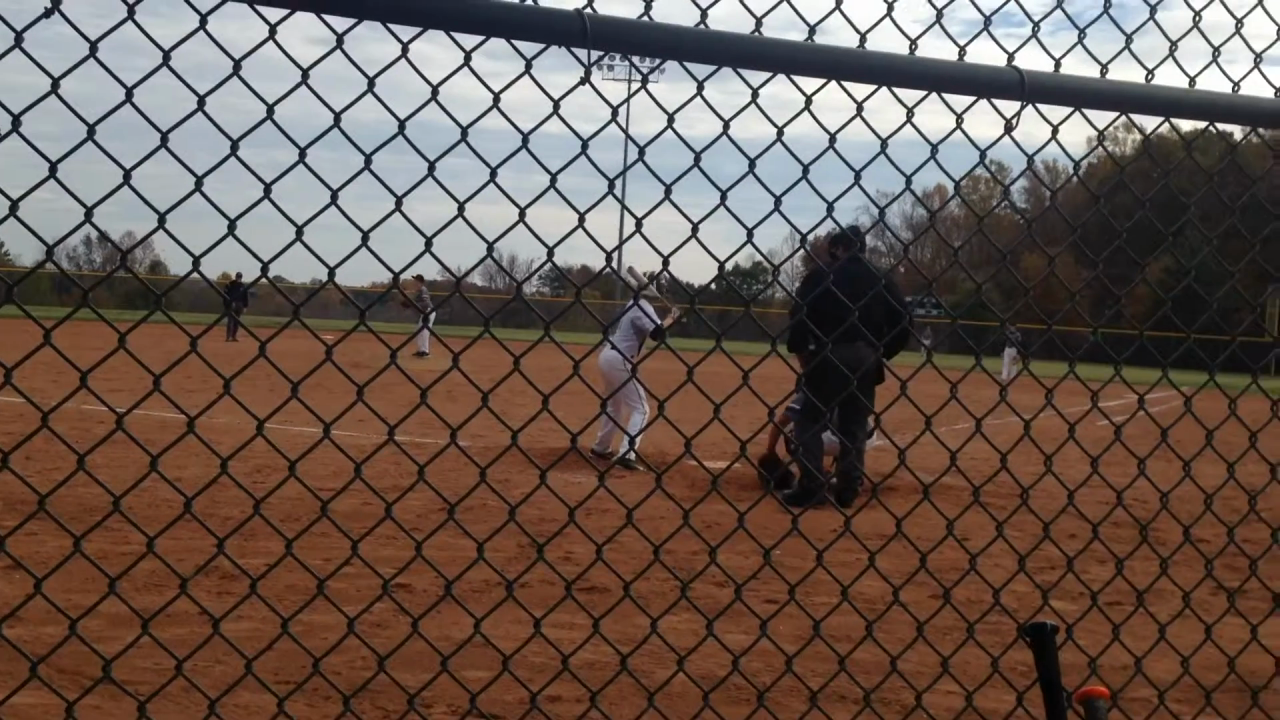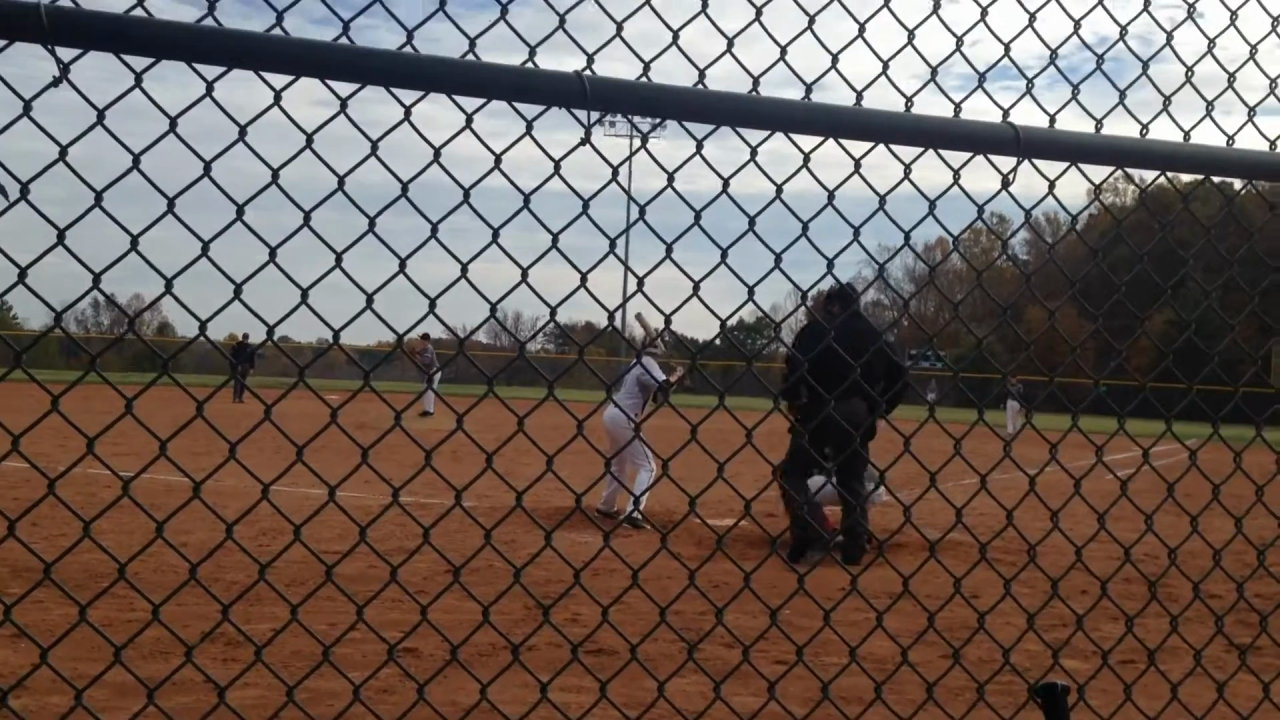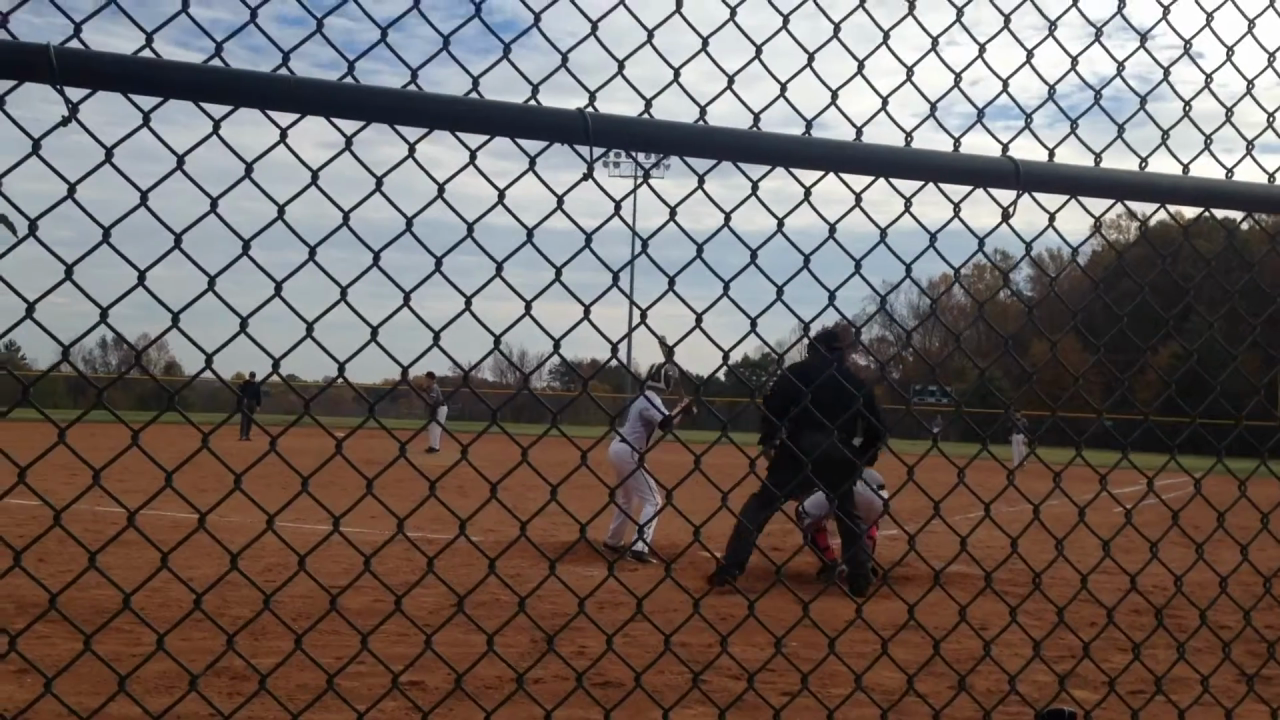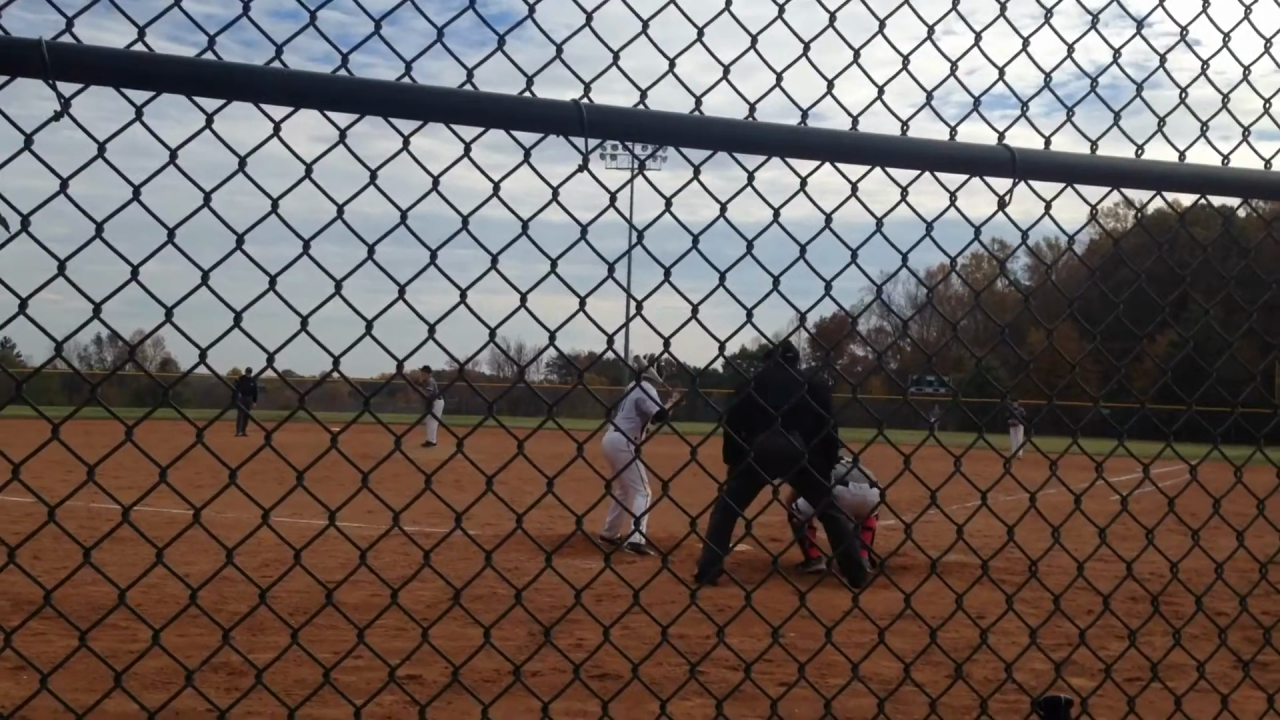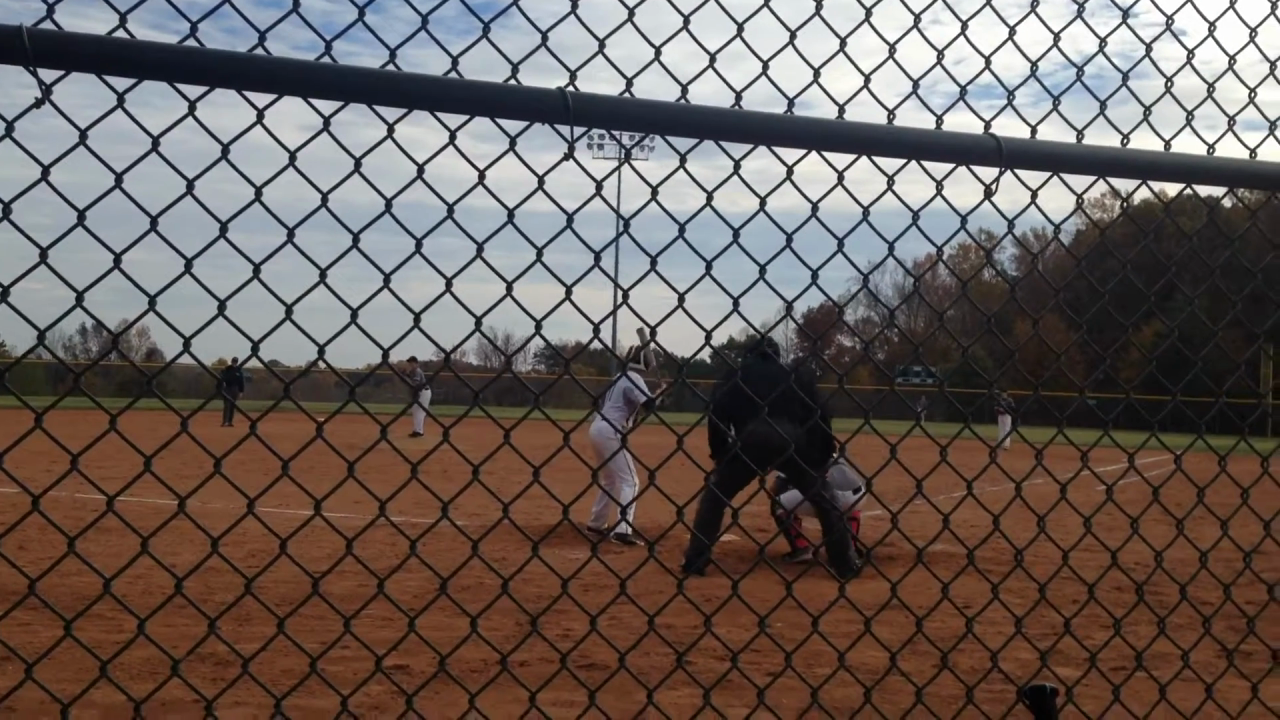
dt=0.3s
person 1, frame 1
left shoulder: (822, 275)
right shoulder: (880, 280)
left elbow: (799, 313)
right elbow: (903, 322)
left wrist: (800, 349)
right wrist: (881, 353)
left hip: (828, 357)
right hip: (865, 360)
left knee: (810, 422)
right knee: (855, 426)
left ankle: (811, 488)
right ankle: (848, 489)
person 1, frame 2
left shoulder: (818, 328)
right shoulder: (874, 335)
left elbow: (795, 365)
right elbow: (897, 377)
left wrist: (793, 399)
right wrist: (878, 410)
left hip: (819, 412)
right hip: (858, 415)
left knee: (794, 472)
right knee: (853, 482)
left ankle: (807, 536)
right ankle: (854, 547)
person 1, frame 3
left shoulder: (799, 371)
right shoulder: (857, 380)
left elbow: (772, 403)
right elbow: (875, 426)
left wrist: (769, 441)
right wrist: (863, 459)
left hip: (799, 448)
right hip: (838, 454)
left knee: (760, 506)
right knee: (849, 514)
left ankle: (729, 569)
right ankle: (860, 579)
person 1, frame 4
left shoulder: (754, 382)
right shoulder: (814, 385)
left elbow: (732, 421)
right elbow: (828, 428)
left wrist: (733, 461)
right wrist: (828, 464)
left hip: (760, 451)
right hip: (800, 451)
left knee: (727, 506)
right knee: (830, 509)
left ankle: (708, 569)
right ankle: (856, 572)
person 1, frame 5
left shoulder: (737, 376)
right shoulder: (797, 377)
left elbow: (718, 416)
right elbow: (820, 416)
left wrist: (719, 456)
right wrist: (824, 457)
left hip: (752, 441)
right hip: (794, 442)
left knee: (716, 494)
right knee: (824, 500)
left ankle: (696, 560)
right ankle: (846, 564)
person 2, frame 1
left shoulder: (634, 305)
right shoulder: (643, 306)
left elbow: (653, 335)
right elbow: (658, 333)
left wrist: (669, 321)
right wrist: (671, 318)
left hip: (608, 357)
right hip: (619, 361)
left knee: (614, 405)
right knee: (640, 409)
left ankle: (601, 448)
right ankle: (627, 456)
person 2, frame 2
left shoulder: (639, 363)
right shoulder: (648, 364)
left elbow: (657, 397)
right elbow: (664, 388)
left wrist: (674, 380)
right wrist: (676, 376)
left hip: (613, 415)
right hip: (624, 419)
left knee: (619, 464)
right knee: (647, 466)
left ankle: (606, 506)
right ankle: (633, 513)
person 2, frame 3
left shoulder: (644, 396)
right shoulder: (651, 398)
left elbow: (663, 423)
right elbow: (666, 425)
left wrist: (681, 412)
right wrist: (681, 409)
left hip: (619, 449)
right hip: (628, 453)
left knee: (626, 498)
right knee: (652, 500)
left ankle: (613, 541)
right ankle: (639, 548)
person 2, frame 4
left shoulder: (635, 386)
right shoulder: (646, 389)
left elbow: (652, 416)
right elbow: (660, 416)
left wrist: (668, 404)
right wrist: (672, 401)
left hip: (612, 439)
right hip: (623, 442)
left knee: (623, 490)
right knee: (641, 491)
left ankle: (610, 534)
right ankle: (636, 540)
person 2, frame 5
left shoulder: (621, 378)
right shoulder: (634, 378)
left elbow: (637, 410)
right elbow: (649, 405)
left wrist: (655, 396)
right wrist: (660, 392)
left hip: (598, 429)
right hip: (610, 432)
left knee: (609, 480)
right knee: (629, 481)
left ankle: (596, 524)
right ankle: (623, 530)
